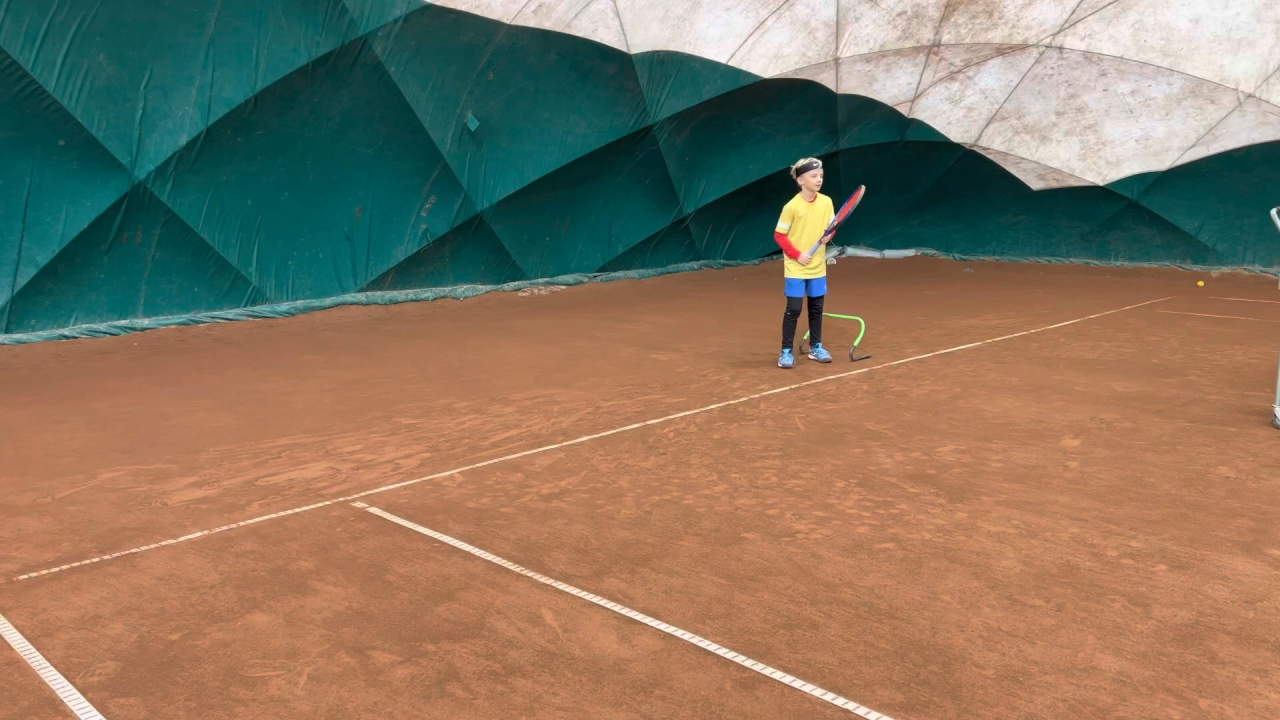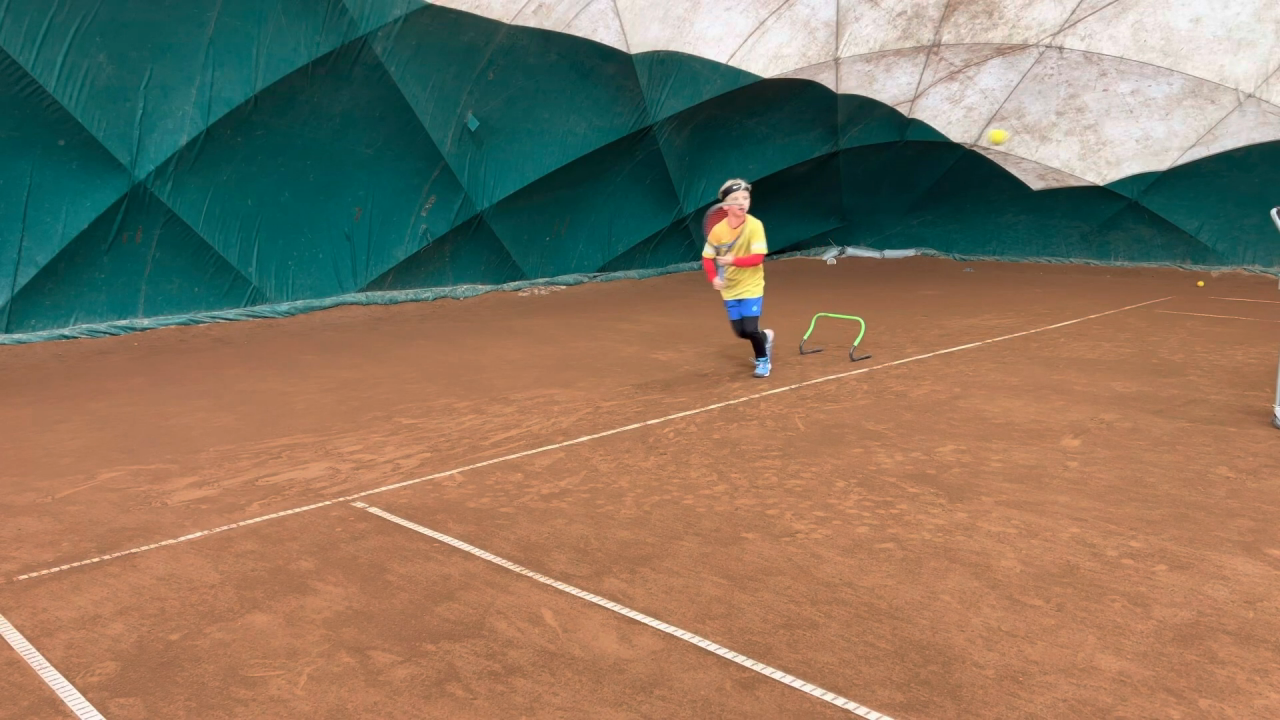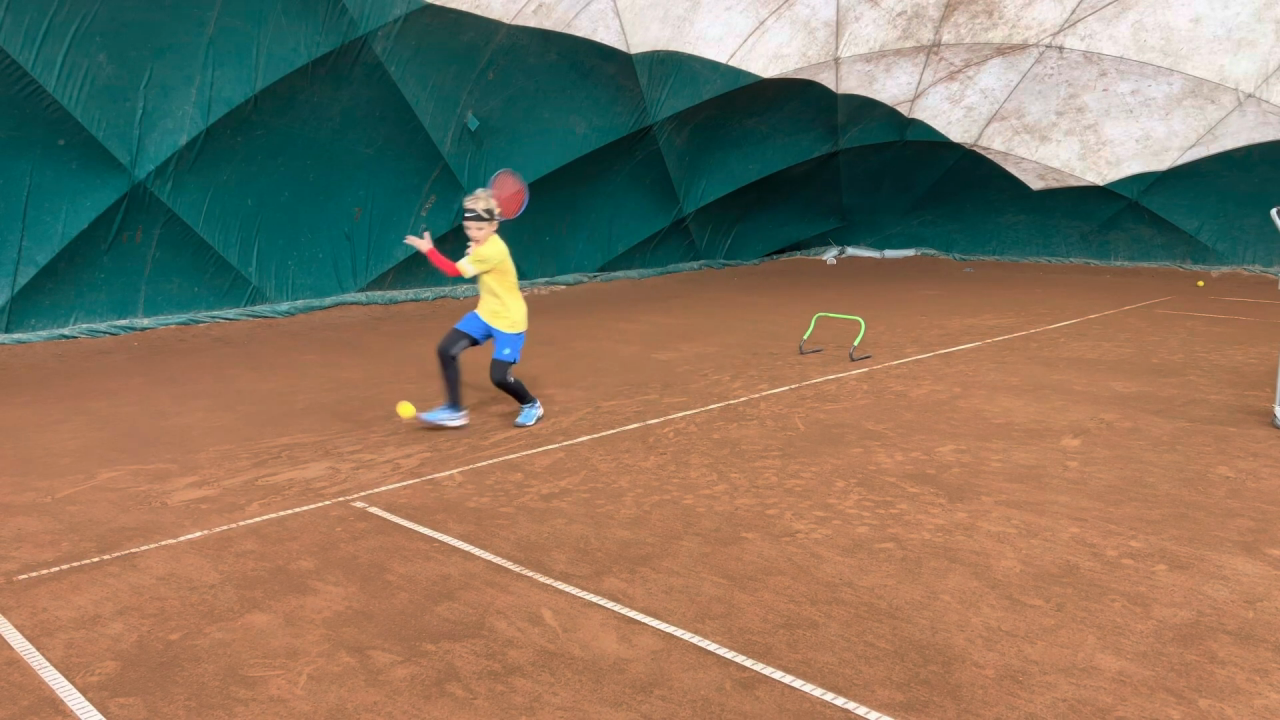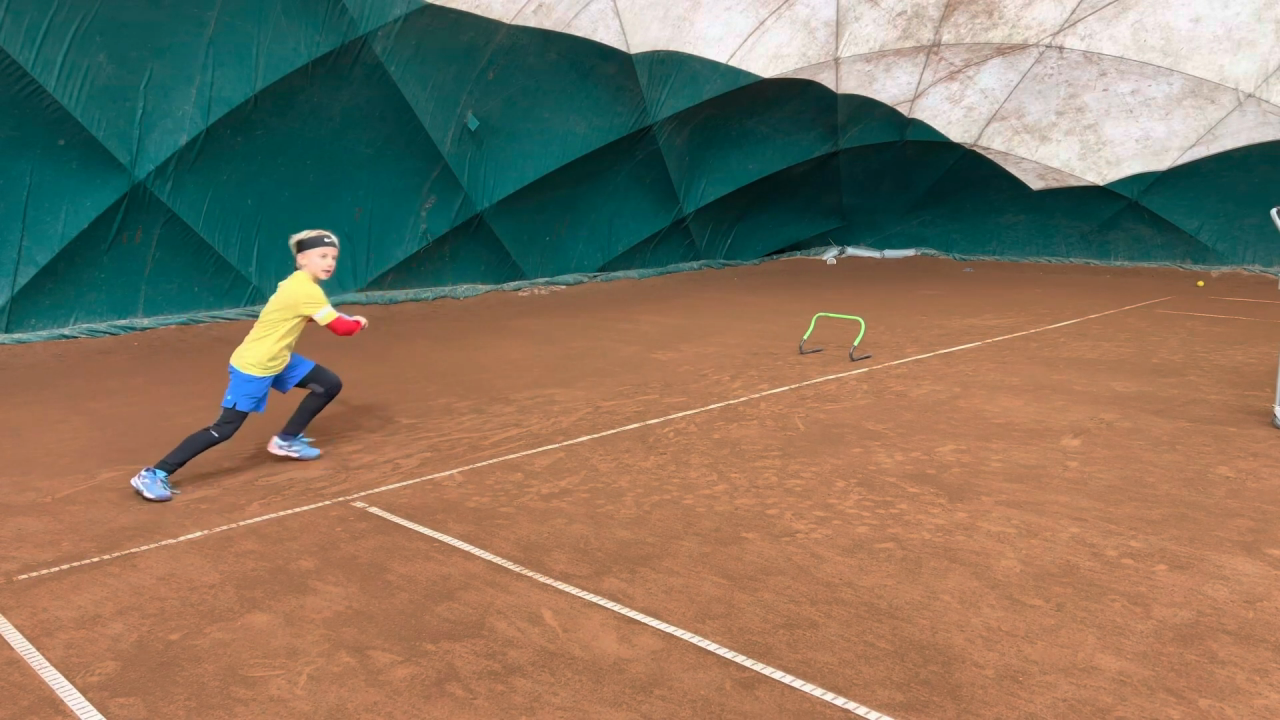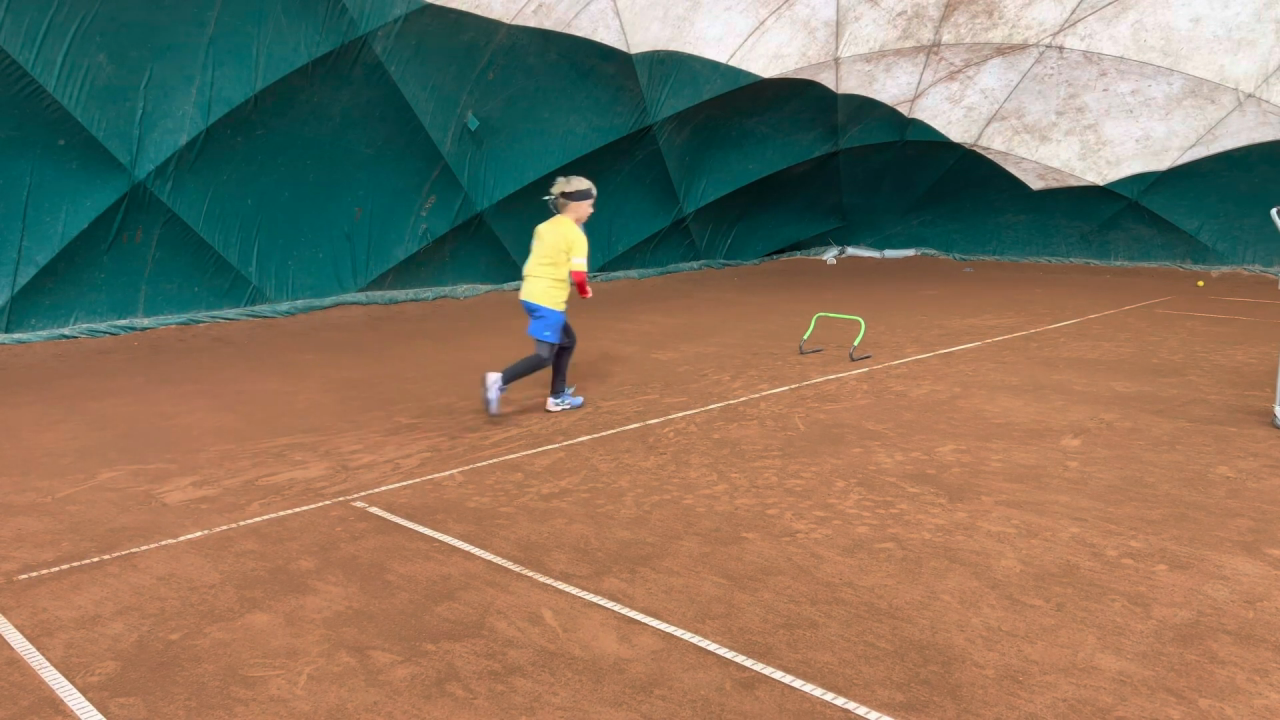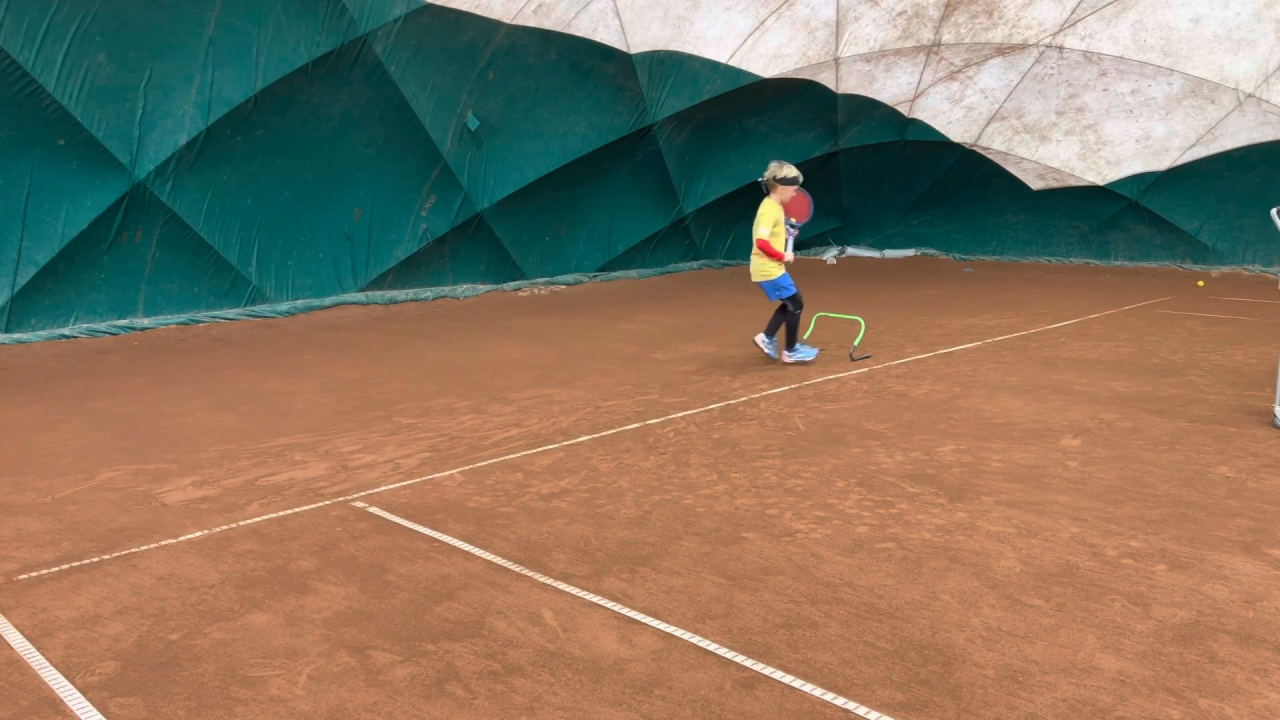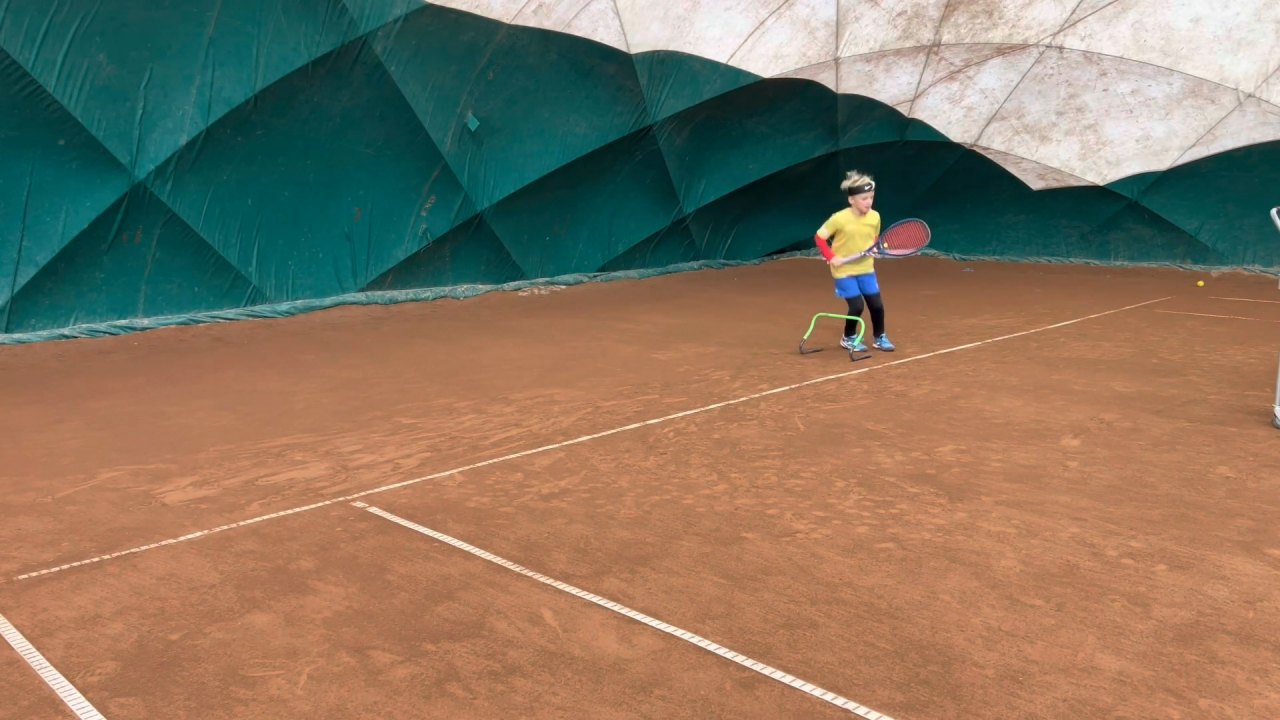
dt=0.7s
person 1, frame 1
left shoulder: (826, 202)
right shoulder: (792, 206)
right elbow: (779, 235)
left wrist: (828, 236)
right wrist: (797, 255)
left hip: (817, 267)
right hip: (796, 268)
left knee: (816, 308)
right knee: (793, 309)
left ankle: (816, 347)
right ankle: (786, 352)
person 1, frame 2
left shoulder: (755, 225)
right shoulder: (717, 229)
left elbow: (758, 258)
right elbow: (708, 259)
left wrist: (733, 260)
right wrist: (714, 278)
left hip: (750, 285)
right hip: (728, 286)
left knee: (750, 328)
right knee: (742, 331)
left ankle: (762, 359)
right ankle: (764, 336)
person 1, frame 3
left shoulder: (491, 251)
right shoulder: (487, 244)
left elbow: (454, 271)
left wrist: (428, 249)
right wrist: (474, 248)
left hip: (508, 320)
right hip: (486, 314)
left knee: (499, 377)
right knee: (446, 350)
left ankle: (531, 405)
right ankle: (453, 410)
person 1, frame 4
left shoulder: (299, 283)
right shoulder: (307, 291)
right elbow: (340, 326)
left wrist: (325, 313)
right wrist: (358, 324)
left hip: (278, 361)
right hip: (253, 366)
left knee: (330, 385)
right knee: (223, 431)
left ankle: (288, 439)
right ankle: (155, 474)
person 1, frame 5
left shoulder: (545, 228)
right shoulder: (576, 235)
left elbow: (539, 257)
right elbow: (578, 276)
right wrist: (584, 290)
left hip: (531, 292)
right hip: (547, 300)
left knee: (567, 340)
right knee: (544, 356)
left ankle: (558, 396)
right ankle: (499, 381)
person 1, frame 6
left shoulder: (772, 205)
right shoulder: (770, 210)
right elbow: (760, 241)
left wrist: (784, 230)
right wrist: (782, 256)
left hip: (768, 269)
right hip: (768, 269)
left knee: (789, 303)
right knee: (795, 304)
left ankle: (767, 338)
right ankle: (791, 350)
person 1, frame 7
left shoulder: (875, 217)
right shoulder: (838, 219)
right elbow: (819, 237)
left wrist: (874, 247)
right wrist: (831, 257)
left hip: (864, 268)
right hip: (843, 270)
left knee: (876, 305)
right knee: (856, 307)
left ankle: (879, 337)
right ankle: (849, 338)
